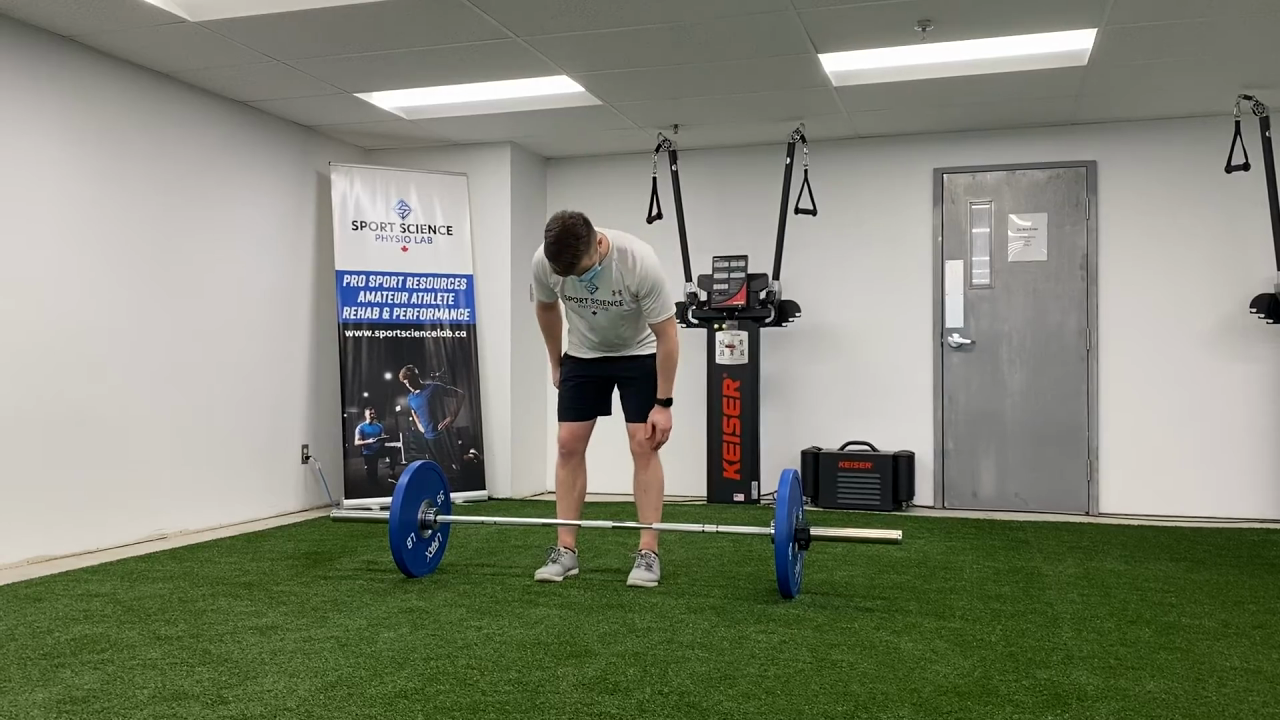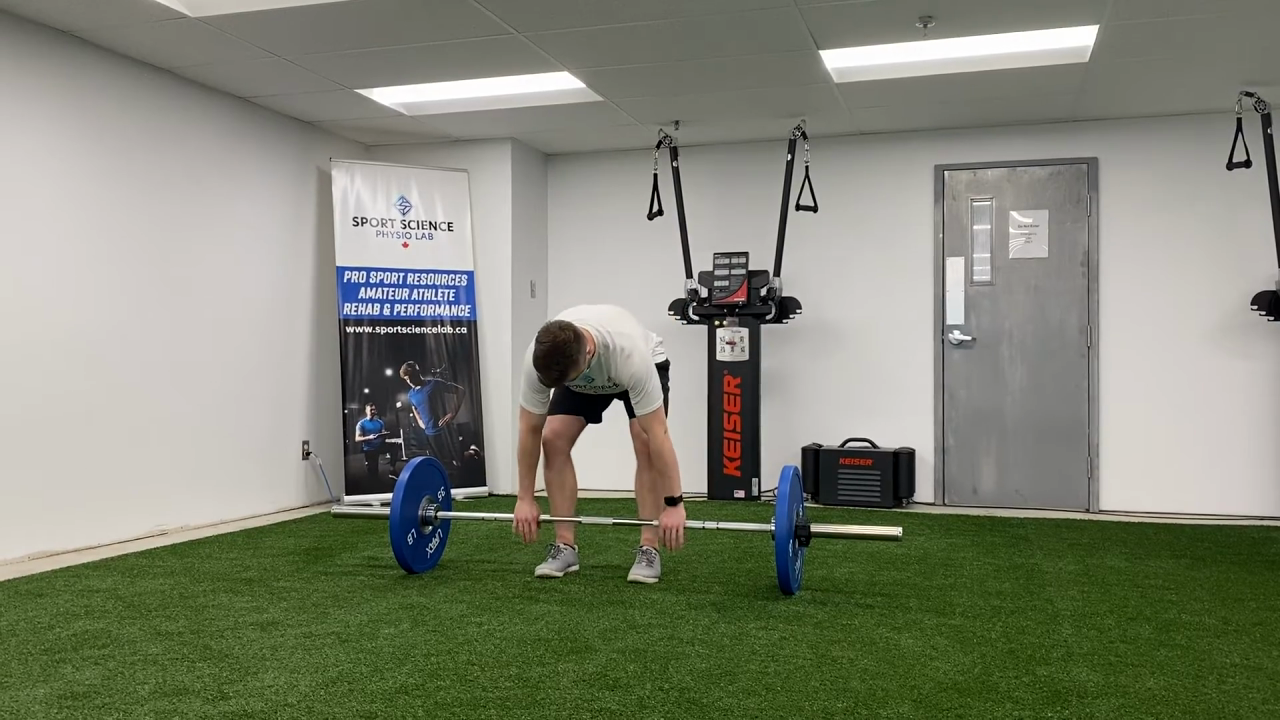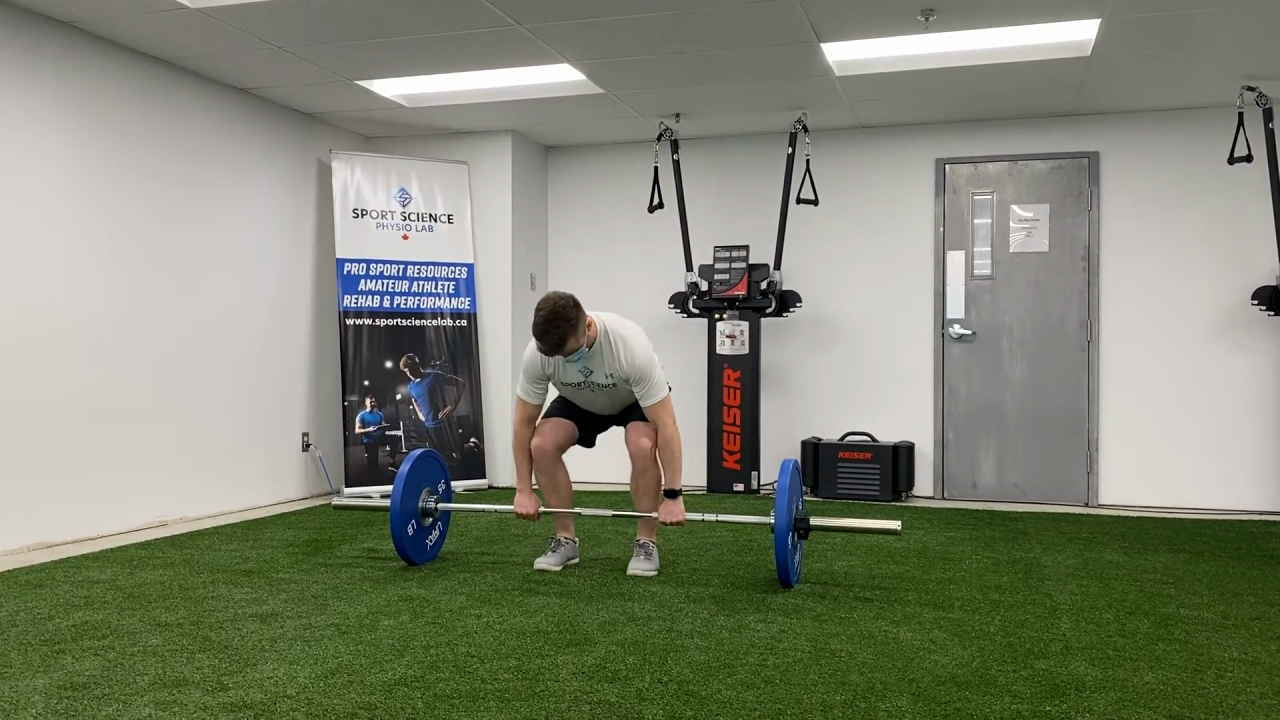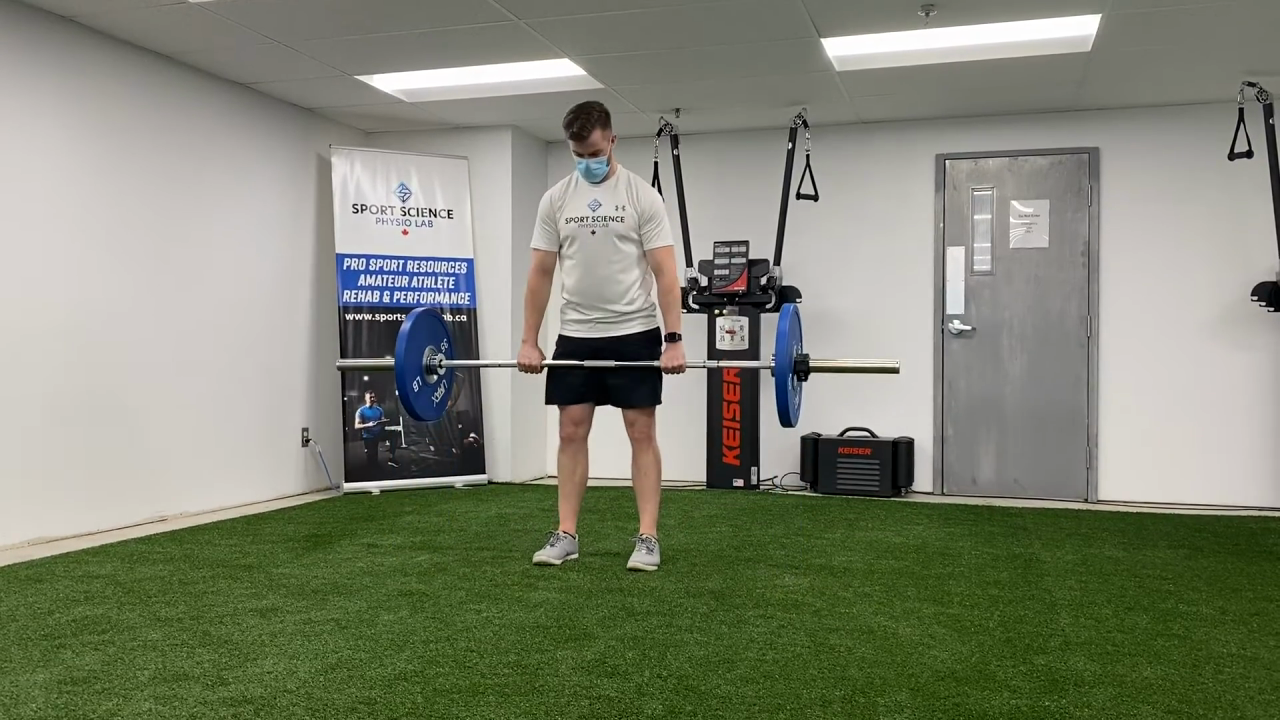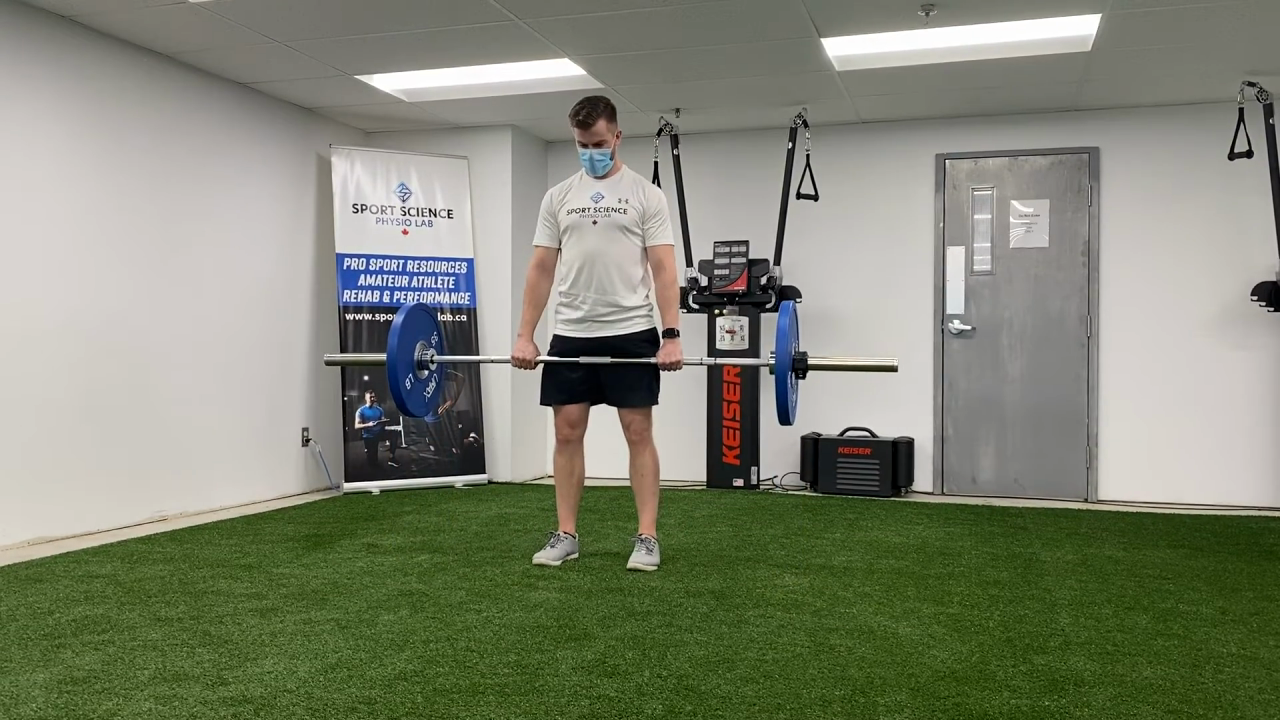
dt=1s
person 1, frame 1
left shoulder: (639, 261)
right shoulder: (544, 262)
left elbow: (667, 335)
right elbow: (547, 307)
left wrist: (663, 403)
right wrist: (556, 362)
left hip: (639, 355)
right hip: (583, 356)
left knee: (644, 445)
right knee: (569, 444)
left ankle: (648, 553)
right ankle: (565, 550)
person 1, frame 2
left shoulder: (630, 355)
right shoulder: (539, 358)
left elbow: (658, 434)
right elbow: (530, 430)
left wrist: (674, 503)
right wrist: (525, 499)
left hip: (648, 364)
right hip: (586, 376)
left knee: (644, 440)
right knee: (553, 439)
left ankle: (648, 549)
right ankle: (565, 546)
person 1, frame 3
left shoulder: (630, 346)
right shoulder: (537, 353)
left elbow: (666, 426)
right elbow: (524, 422)
left wrist: (672, 496)
right wrist: (523, 490)
left hip: (635, 401)
right hip: (580, 403)
left knee: (642, 448)
right knee: (542, 446)
left ankle: (646, 543)
right ankle: (565, 539)
person 1, frame 4
left shoulder: (642, 195)
right shoulder: (556, 199)
left elbow: (665, 271)
right elbow: (540, 273)
left wrist: (673, 340)
right wrist: (529, 340)
left hip: (634, 335)
right hip: (575, 336)
left knee: (641, 434)
right knee: (571, 433)
left ankle: (647, 537)
right ankle: (566, 535)
person 1, frame 5
left shoulder: (646, 194)
right shoulder: (558, 196)
left elbow: (664, 269)
right elbow: (541, 269)
left wrist: (671, 335)
right wrist: (525, 335)
left hip: (631, 333)
right hip: (571, 335)
left knee: (638, 433)
right knee: (567, 433)
left ankle: (647, 538)
right ankle: (565, 535)
